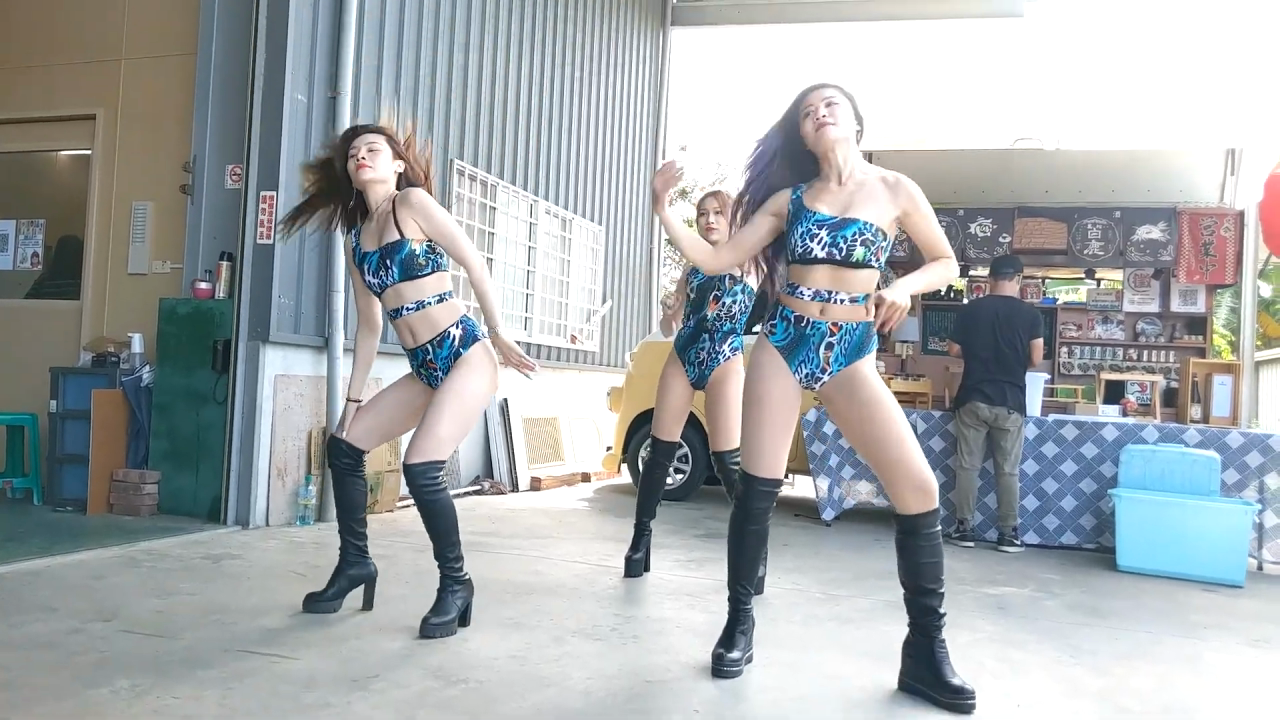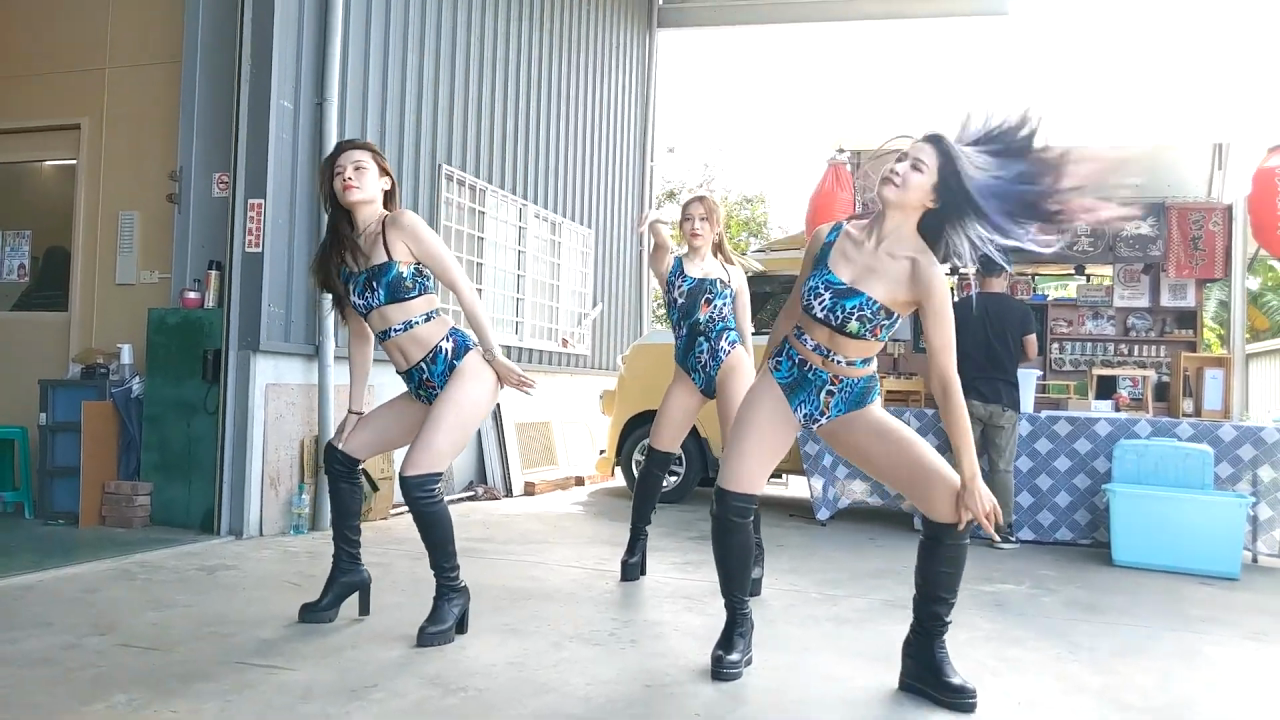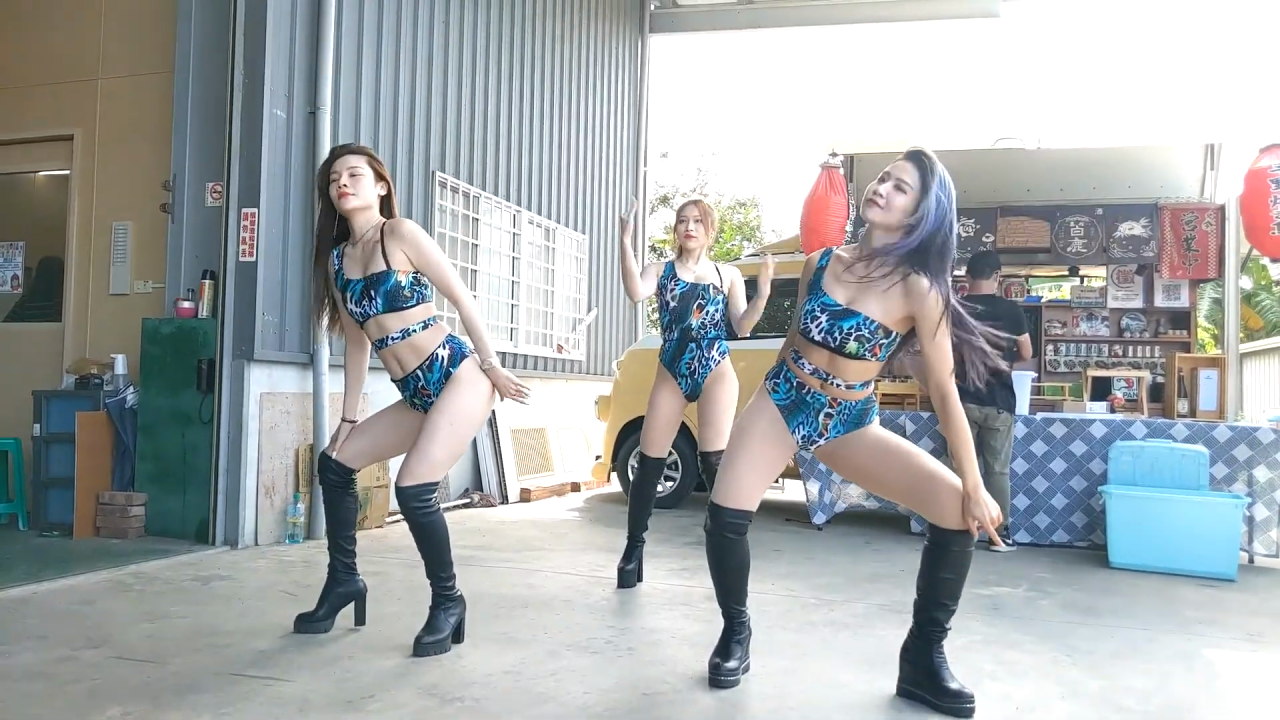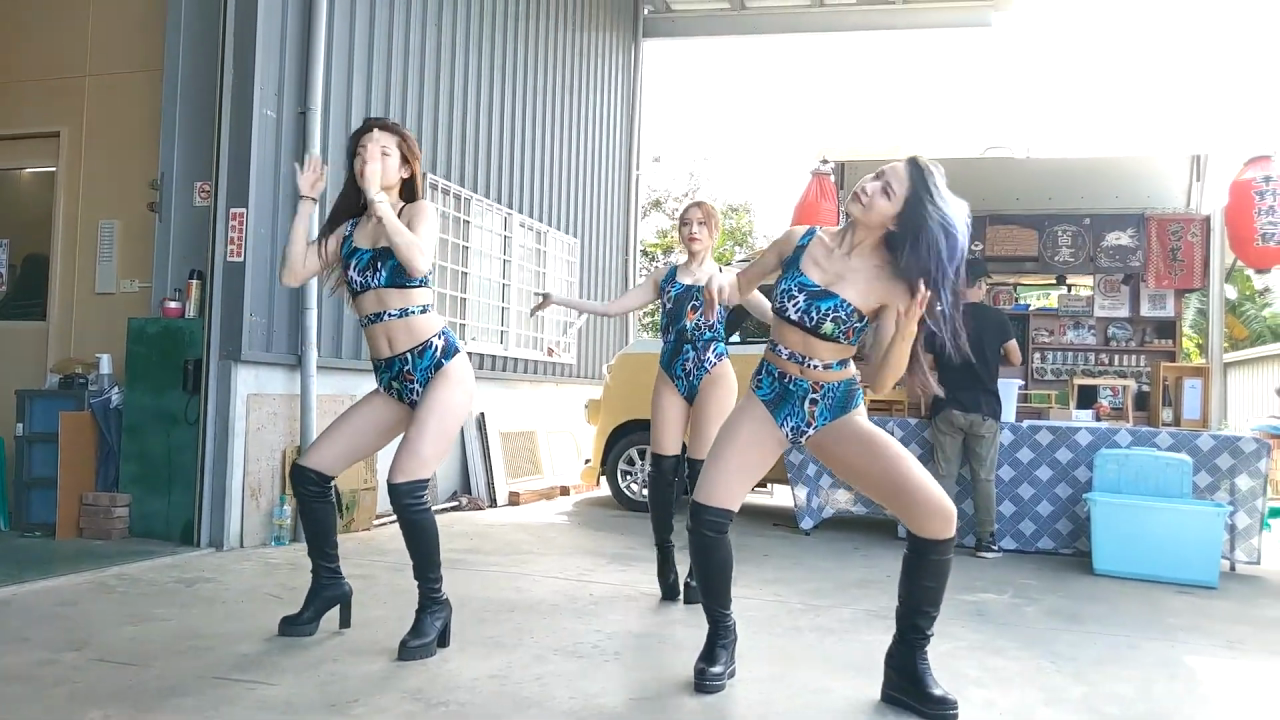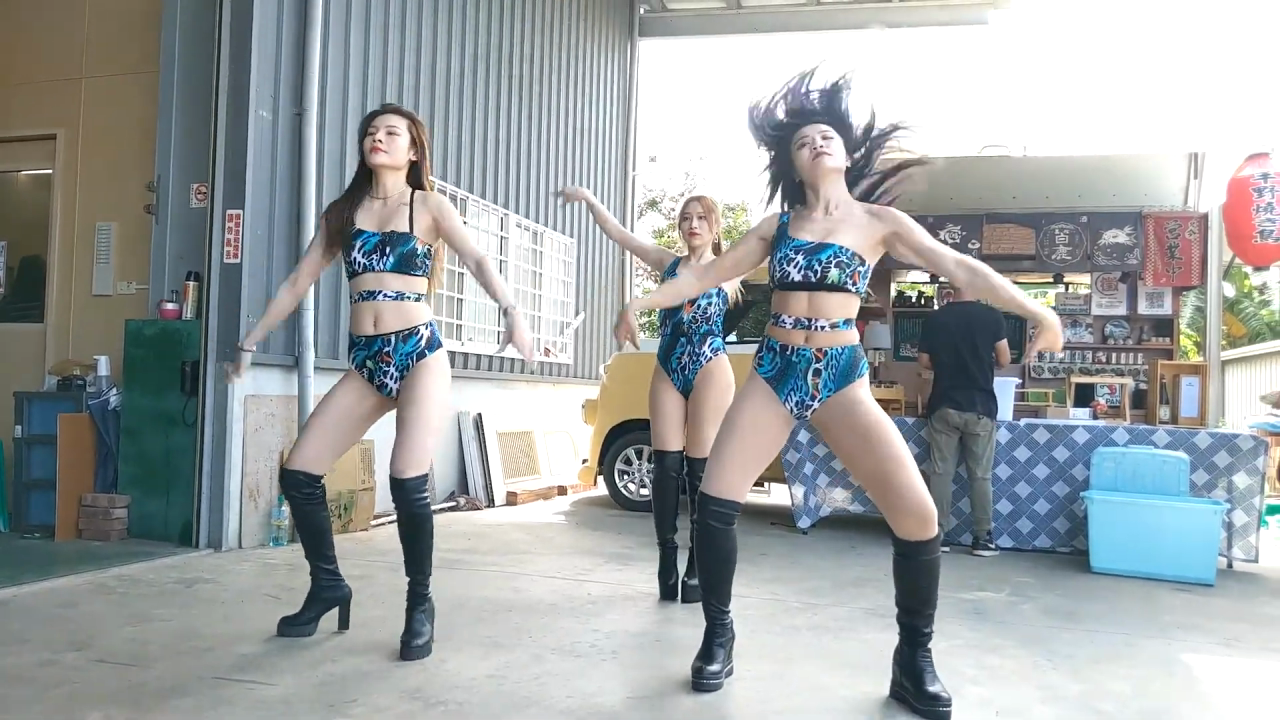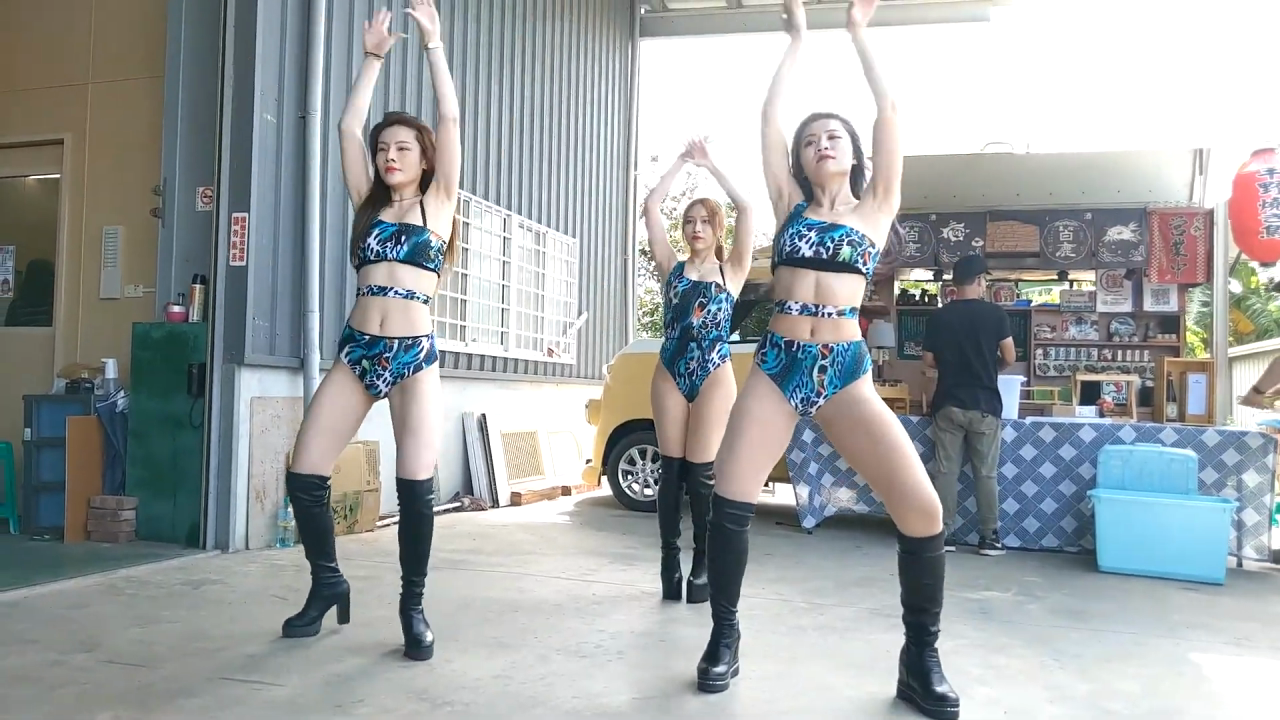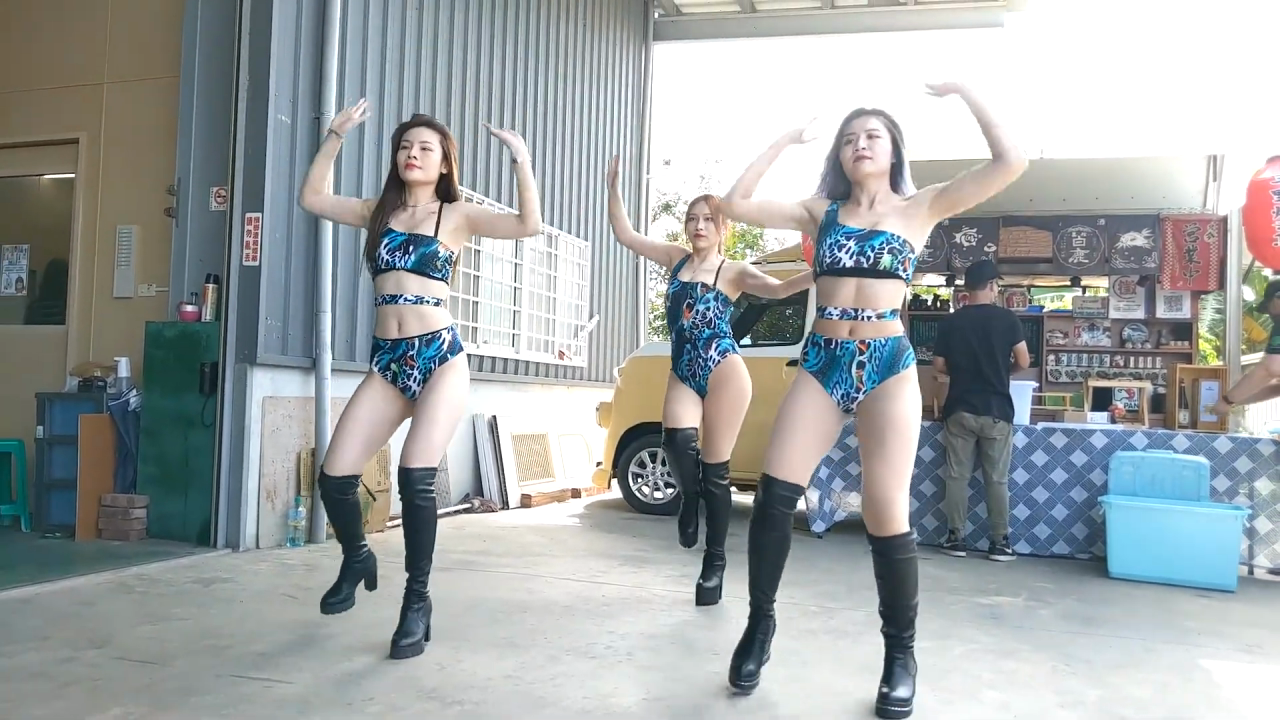
dt=0.3s
person 1, frame 1
left shoulder: (899, 191)
right shoulder: (791, 196)
left elbow: (945, 262)
right elbow: (715, 260)
left wrist: (903, 286)
right wrist: (664, 207)
left hip: (852, 358)
right hip: (787, 346)
left knee: (918, 491)
right knee: (759, 486)
left ankle: (926, 652)
right ankle: (740, 623)
person 1, frame 2
left shoulder: (924, 272)
right shoulder: (828, 235)
left elbow: (945, 377)
left wrist: (972, 477)
right wrist: (765, 372)
left hip: (853, 399)
right hip: (785, 378)
left knee: (952, 503)
right knee: (731, 497)
left ankle: (923, 653)
right ankle: (737, 623)
person 1, frame 3
left shoulder: (919, 289)
right shoulder: (821, 261)
left elbow: (944, 391)
left wrist: (973, 487)
left hip: (851, 422)
right hip: (782, 402)
left knee: (958, 511)
right knee: (726, 513)
left ankle: (923, 658)
right ankle: (735, 631)
person 1, frame 4
left shoulder: (895, 281)
right shoulder: (799, 240)
left elbow: (886, 381)
right elbow: (745, 283)
left wrist: (904, 326)
right wrist: (724, 281)
left hip: (838, 410)
right hip: (771, 396)
left knee: (936, 515)
right knee: (708, 510)
left ankle: (907, 664)
right ankle: (721, 636)
person 1, frame 5
left shoulder: (880, 221)
right shoulder: (779, 223)
left elbow: (955, 265)
right elbow: (712, 271)
left wrist: (1031, 305)
right wrist: (645, 300)
left hip: (842, 378)
right hip: (774, 372)
left knee: (918, 515)
right knee: (716, 500)
left ankle: (915, 663)
right ankle: (717, 637)
person 1, frame 6
left shoulder: (875, 209)
right shoulder: (791, 205)
left elbow: (889, 116)
right elbow: (771, 117)
left hip: (845, 373)
right hip: (777, 367)
left knee: (923, 510)
right knee: (729, 502)
left ankle: (920, 659)
right ankle: (724, 636)
person 1, frame 7
left shoulder: (919, 210)
right shoulder: (821, 212)
left elbow: (1008, 164)
right elbow: (738, 203)
left wrist: (966, 94)
right wrist: (784, 139)
left hip: (889, 368)
right hip: (822, 364)
left knee: (887, 514)
right knee: (778, 490)
left ankle: (900, 657)
right ankle: (761, 621)
person 2, frame 1
left shoulder: (414, 202)
right shoulder: (354, 235)
left elbow: (474, 264)
right elbow: (368, 324)
left wrist: (500, 337)
right wrist: (354, 396)
left hip: (466, 354)
right hip: (424, 370)
left knee: (420, 467)
right knee: (342, 445)
left ankle: (455, 586)
right ankle: (355, 562)
person 2, frame 2
left shoulder: (404, 225)
right shoulder: (341, 253)
left elbow: (461, 286)
right elbow: (360, 336)
left wrist: (495, 355)
right wrist: (355, 408)
left hip: (463, 368)
right hip: (422, 385)
left knee: (417, 479)
right knee: (340, 454)
left ankle: (451, 593)
right ankle: (348, 570)
person 2, frame 3
left shoulder: (403, 234)
right shoulder: (335, 259)
left elbow: (457, 296)
right elbow: (356, 343)
left wrist: (488, 363)
right wrist: (347, 413)
left hip: (456, 378)
right hip: (416, 395)
left knee: (413, 488)
right knee: (333, 461)
left ankle: (447, 603)
right ankle: (343, 581)
person 2, frame 4
left shoulder: (416, 213)
right shoulder: (344, 230)
left elbow: (418, 263)
right elbow: (293, 275)
left wrist: (376, 197)
right wrist: (307, 199)
left hip: (439, 366)
right hip: (391, 379)
left knee: (405, 484)
right knee: (309, 469)
left ankle: (433, 606)
right ankle: (328, 585)
person 2, frame 5
left shoulder: (428, 206)
right shoulder: (342, 211)
left elbow: (478, 260)
right elbow: (299, 281)
left wrist: (510, 312)
right wrist: (250, 340)
left hip: (419, 353)
right hip: (365, 360)
left knee: (407, 480)
right knee: (297, 471)
left ankle: (419, 605)
right ankle: (327, 584)
person 2, frame 6
left shoulder: (439, 203)
right shoulder: (368, 205)
left elbow: (450, 121)
right elbow: (349, 127)
right wrist: (374, 56)
left hip: (415, 360)
right hip: (357, 356)
left knee: (417, 485)
right knee: (304, 475)
left ankle: (413, 603)
right ankle: (327, 582)
person 2, frame 7
left shoulder: (456, 215)
right shoulder: (379, 212)
left elbow: (527, 223)
right elbow: (311, 198)
left wrist: (520, 158)
right wrist: (337, 135)
left hip: (440, 357)
right hip: (387, 361)
left knee: (418, 475)
right knee: (336, 473)
left ankle: (416, 603)
right ankle: (357, 560)
person 3, frame 1
left shoulder: (749, 261)
right shoulder: (689, 270)
right elbow: (667, 326)
right wrist: (675, 305)
left hip: (725, 365)
right hip: (682, 362)
left knee: (729, 459)
right knee: (660, 451)
right ankle: (641, 538)
person 3, frame 2
left shoulder: (733, 273)
right shoulder: (670, 266)
left elbow: (745, 334)
right elbow: (660, 251)
left wrist: (753, 379)
right wrist: (658, 228)
left hip: (730, 367)
right hip: (687, 372)
right knee: (656, 458)
left ankle: (753, 553)
right ankle: (637, 543)
person 3, frame 3
left shoulder: (726, 274)
right shoulder: (659, 271)
left elbow: (744, 326)
right elbow: (635, 293)
left wrist: (762, 288)
right wrist: (626, 240)
left hip: (715, 373)
right hip: (671, 375)
left knee: (714, 460)
right knee: (648, 461)
right ankle: (633, 549)
person 3, frame 4
left shoulder: (730, 277)
right shoulder: (665, 276)
left elbow: (769, 313)
right elbow: (613, 307)
right wrist: (563, 300)
left hip: (714, 375)
right hip: (671, 377)
left knee: (702, 469)
right knee: (663, 468)
right ankle: (664, 554)
person 3, frame 5
right shoulder: (667, 264)
right elbow: (617, 231)
right wrist: (589, 200)
left hip: (710, 372)
right hip: (668, 373)
left knee: (700, 467)
right knee: (666, 465)
left ankle: (697, 566)
right ankle: (667, 559)
person 3, frame 6
left shoulder: (733, 271)
right shoulder: (671, 266)
left elbow: (745, 209)
right elbow: (650, 206)
left wrist: (713, 165)
right wrist: (681, 162)
left hip: (714, 377)
right hip: (670, 375)
left knee: (700, 470)
right knee: (671, 468)
left ankle: (702, 564)
right ankle: (670, 559)
person 3, frame 7
left shoulder: (732, 269)
right shoulder: (677, 258)
left elbow: (779, 288)
right elbow: (625, 234)
left wrist: (811, 274)
right wrist: (614, 185)
left hip: (724, 372)
right hip: (683, 375)
left knee: (714, 469)
right knee: (677, 442)
left ankle: (714, 565)
right ankle: (691, 499)
person 4, frame 1
left shoulder: (969, 310)
right shoulder: (1030, 314)
left elbow: (954, 351)
right elbow: (1035, 359)
left hip: (973, 399)
right hip: (1010, 401)
left knee: (967, 466)
right knee: (1008, 471)
left ankle: (964, 528)
right ankle: (1008, 534)
person 4, frame 2
left shoulder: (960, 307)
right shoulder: (1019, 309)
right elbow: (1031, 354)
left hip: (968, 396)
right hip: (1003, 398)
right knee: (1002, 467)
right ankle: (1003, 530)
person 4, frame 3
right shoulder: (1010, 309)
right elbow: (1026, 354)
left hip: (963, 400)
right hip: (999, 402)
right knee: (998, 469)
right ankle: (1000, 533)
person 4, frame 4
right shoulder: (996, 318)
left elbow: (929, 362)
right elbow: (1015, 359)
left hip: (948, 407)
right hip: (984, 408)
left knee: (944, 473)
right knee: (984, 476)
right ankle: (986, 540)
person 4, frame 5
left shoulder: (935, 318)
right shoulder: (991, 316)
left elbow: (924, 362)
right elbow: (1004, 360)
left hip: (944, 406)
right hip: (980, 407)
left knee: (940, 472)
right knee: (980, 476)
left ankle: (938, 536)
right ankle: (982, 539)
person 4, frame 6
left shoulder: (938, 317)
right shoulder: (995, 313)
left elbow: (929, 361)
right elbow: (1009, 358)
left hip: (948, 404)
right hip: (984, 405)
left knee: (946, 471)
right knee: (986, 474)
left ankle: (945, 533)
right ankle: (989, 537)
person 4, frame 7
left shoulder: (951, 322)
right shoulder: (1007, 319)
left elbow: (939, 365)
right elbow: (1023, 362)
left hip: (960, 409)
right hip: (996, 410)
left knee: (957, 476)
right knee: (997, 479)
left ankle: (956, 538)
right ankle: (1000, 542)
